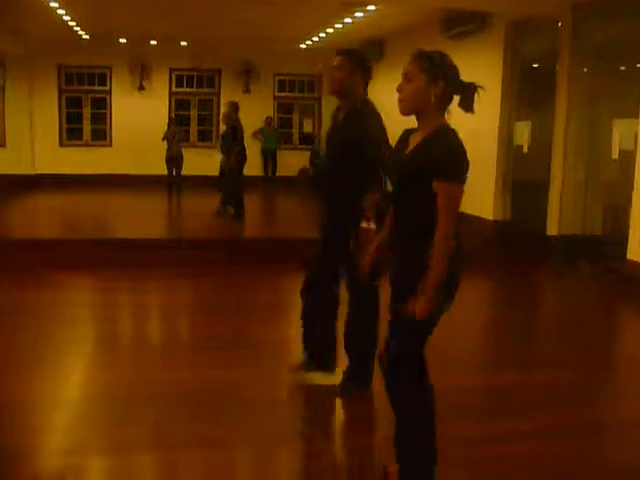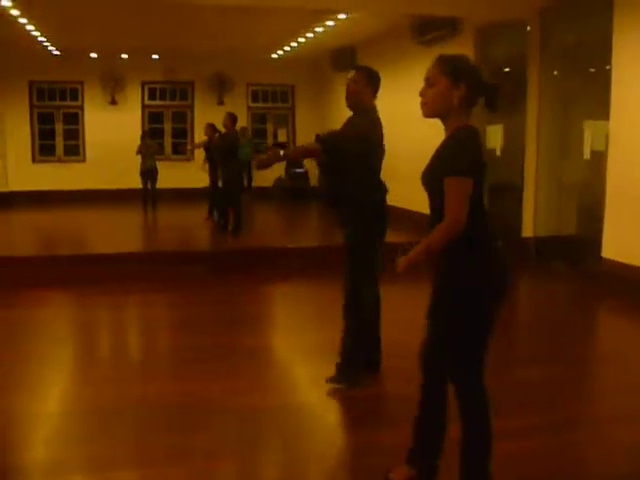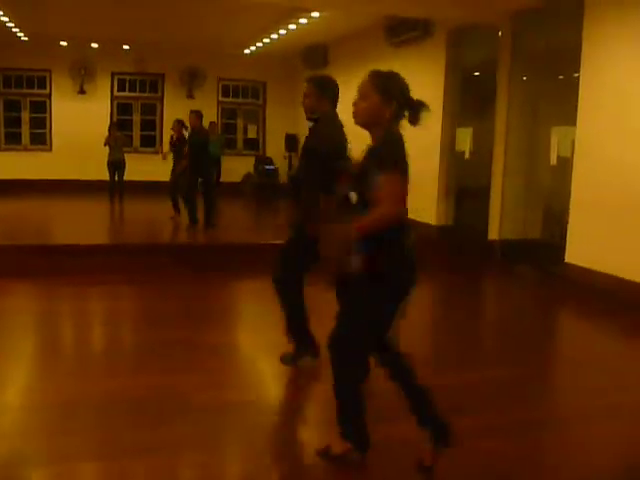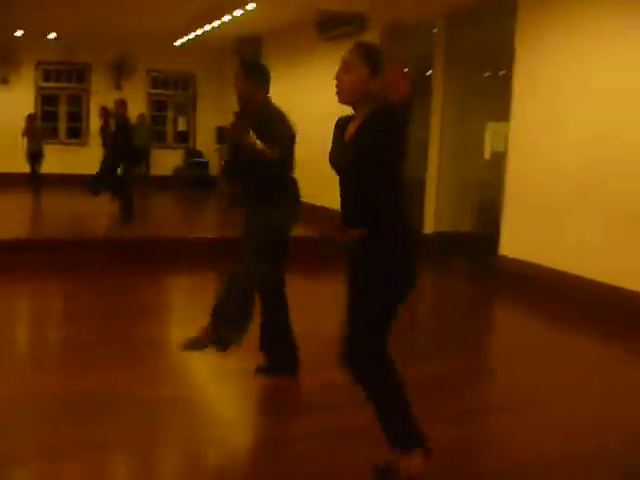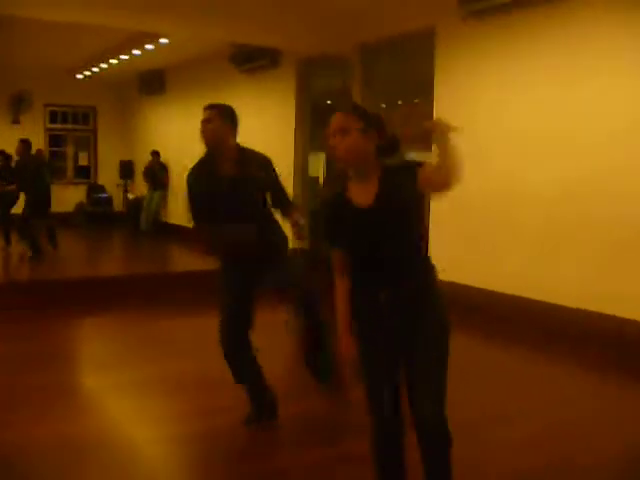
dt=1s
person 1, frame 1
left shoulder: (447, 147)
right shoulder: (408, 139)
left elbow: (446, 226)
left wrist: (430, 292)
right wrist: (378, 244)
left hip: (430, 269)
right hip: (404, 262)
left knee: (397, 365)
right knee: (407, 364)
person 1, frame 2
left shoulder: (462, 144)
right shoulder: (457, 142)
left elbow: (455, 221)
left wrist: (412, 258)
right wrist: (423, 254)
left hip: (474, 275)
right hip: (455, 271)
left knee: (464, 373)
right knee: (436, 365)
person 1, frame 3
left shoulder: (384, 151)
right shoulder: (387, 146)
left elbow: (390, 210)
left wrist: (347, 235)
left hip: (386, 267)
right hip: (384, 260)
left knee: (345, 346)
right knee: (376, 344)
left ankle: (354, 438)
right ankle: (434, 429)
person 1, frame 4
left shoulder: (387, 119)
right shoulder: (343, 127)
left hip: (390, 250)
right hip: (362, 251)
left knee: (359, 351)
right knee: (367, 351)
right ankle: (403, 444)
person 1, frame 5
left shoulder: (402, 176)
right shoulder: (334, 206)
left elbow: (446, 179)
right elbow: (343, 273)
left wrist: (442, 136)
right wrist: (343, 329)
left hip: (418, 308)
right hip: (370, 311)
left knee: (427, 413)
right knee: (383, 414)
person 2, frame 1
left shoulder: (366, 120)
right shoulder: (343, 113)
left elbow: (375, 177)
left hip: (357, 220)
right hip: (336, 216)
left knee: (361, 295)
right knee: (316, 284)
left ankle: (359, 375)
right ankle: (319, 355)
person 2, frame 2
left shoulder: (366, 125)
right shoulder: (357, 122)
left elbow: (323, 148)
right elbow: (332, 158)
left wrist: (279, 156)
left hip: (366, 215)
right hip: (356, 213)
left knee: (359, 287)
right knee: (362, 285)
left ankle: (358, 363)
right ankle: (364, 358)
person 2, frame 3
left shoulder: (325, 133)
right shoulder: (328, 130)
left elbow: (303, 180)
left hip: (319, 221)
right hip: (319, 220)
left knee: (286, 276)
left ankle: (304, 342)
person 2, frame 4
left shoulder: (273, 120)
right shoulder: (246, 121)
left elbow: (282, 164)
right elbow: (233, 170)
left wrist: (252, 146)
left hip: (275, 206)
right hip: (265, 207)
right knee: (269, 281)
left ankle: (220, 331)
right ankle: (282, 358)
person 2, frame 5
left shoulder: (258, 162)
right shoulder: (200, 173)
left elbow: (280, 198)
right elbow: (202, 226)
left wrist: (295, 217)
right wrist: (228, 236)
left hip: (271, 250)
right hip: (235, 261)
left knee: (302, 299)
right knee: (232, 338)
right ankle: (262, 404)
